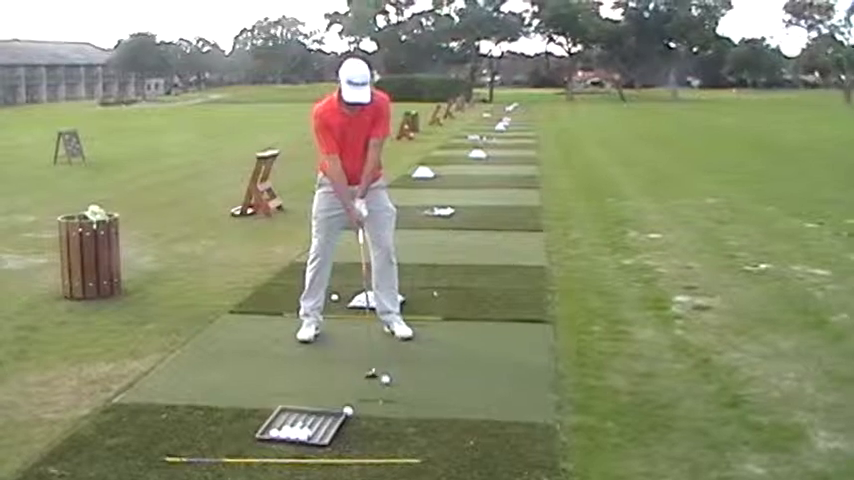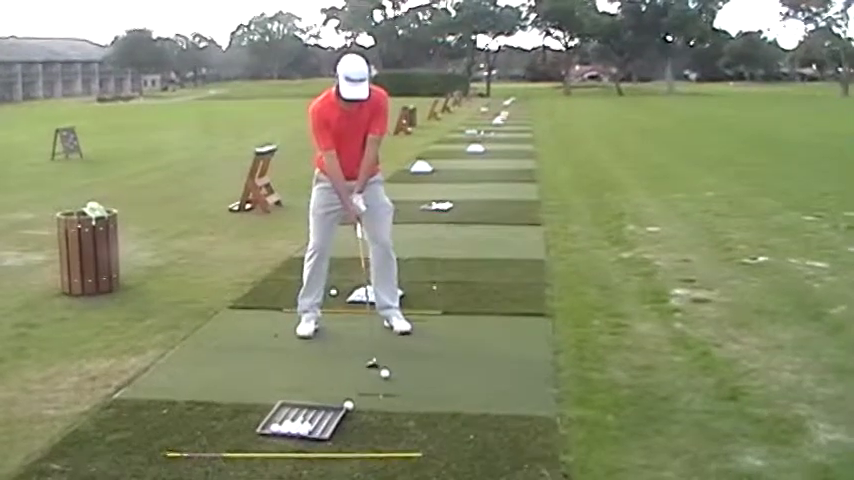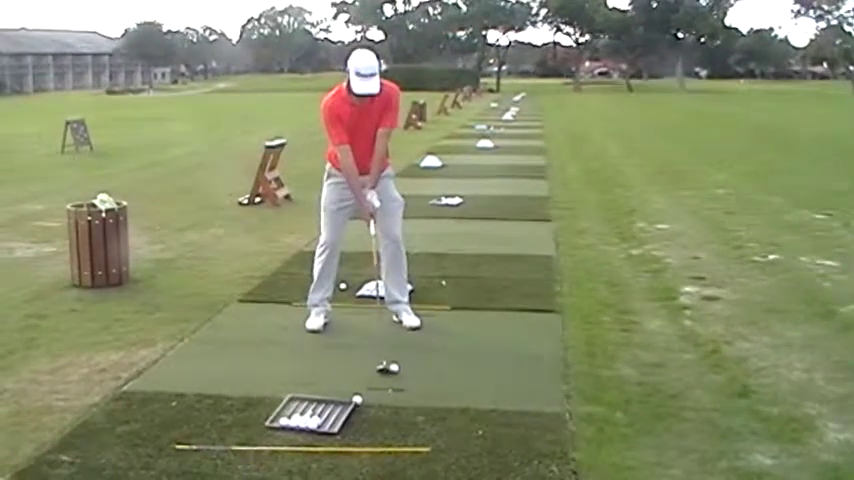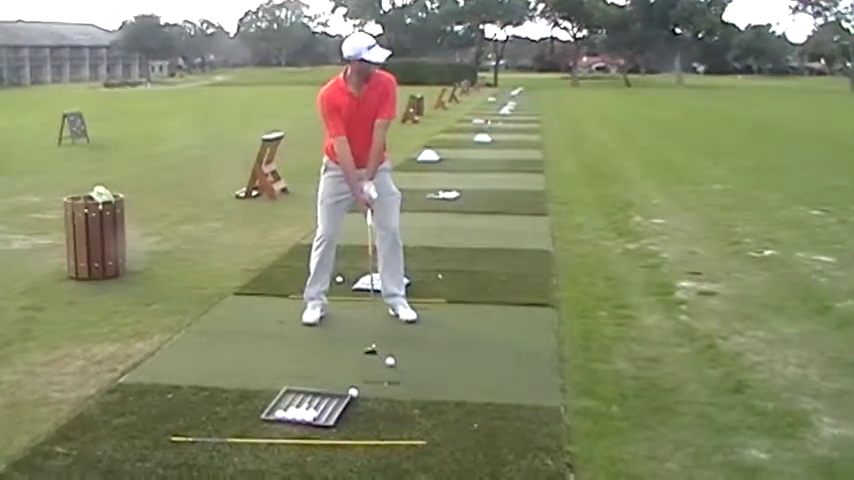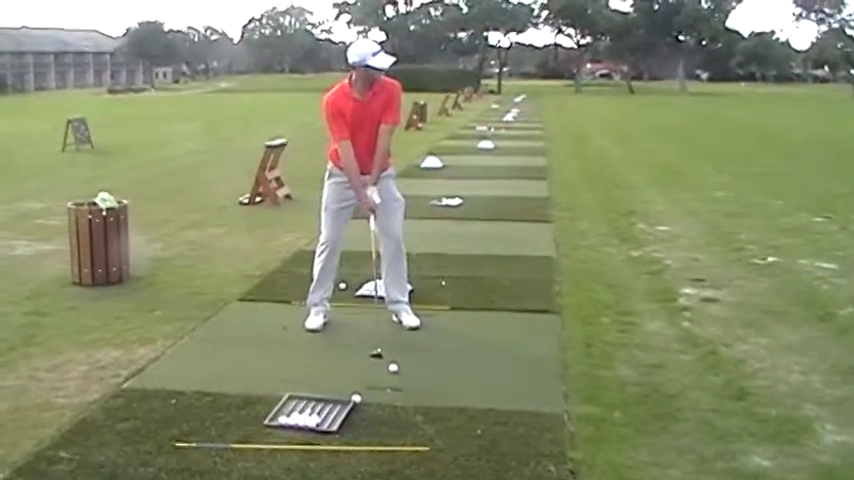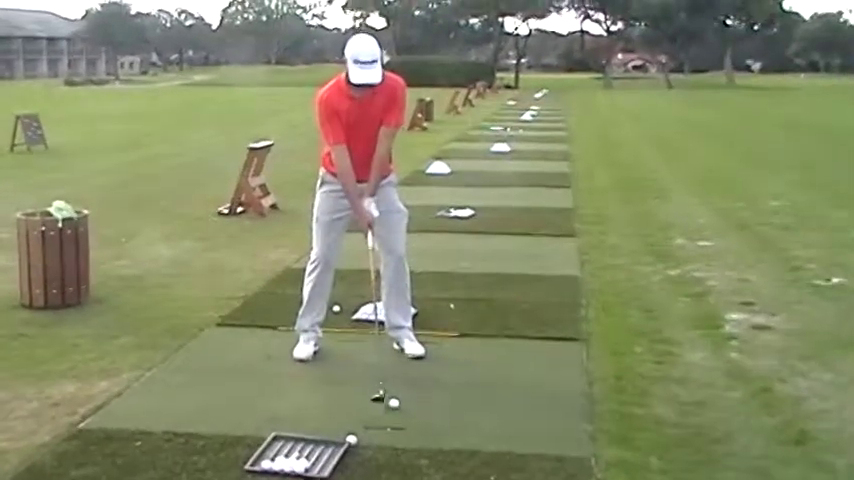
dt=0.7s
person 1, frame 1
left shoulder: (381, 104)
right shoulder: (322, 113)
left elbow: (374, 152)
right elbow: (332, 162)
left wrist: (361, 197)
right wrist: (349, 207)
left hip: (371, 185)
right hip: (332, 186)
left knee: (385, 249)
right knee: (320, 252)
left ankle: (391, 316)
right ankle: (310, 317)
person 1, frame 2
left shoulder: (379, 99)
right shoulder: (319, 108)
left elbow: (371, 148)
right elbow: (330, 158)
left wrist: (358, 192)
right wrist: (346, 203)
left hip: (368, 180)
right hip: (329, 182)
left knee: (382, 244)
right knee: (318, 247)
left ankle: (390, 310)
right ankle: (309, 313)
person 1, frame 3
left shoulder: (390, 93)
right shoulder: (332, 104)
left elbow: (382, 142)
right elbow: (344, 153)
left wrist: (372, 187)
right wrist: (361, 198)
left hip: (379, 175)
right hip: (340, 177)
left knee: (393, 239)
right knee: (329, 241)
left ankle: (400, 305)
right ankle: (318, 307)
person 1, frame 4
left shoulder: (386, 84)
right shoulder: (329, 95)
left elbow: (379, 133)
right elbow: (340, 145)
left wrist: (369, 179)
right wrist: (356, 190)
left hip: (376, 167)
right hip: (338, 169)
left knee: (390, 232)
right knee: (326, 235)
left ankle: (396, 299)
right ankle: (315, 301)
person 1, frame 5
left shoulder: (391, 90)
right shoulder: (334, 100)
left elbow: (384, 139)
right elbow: (345, 149)
left wrist: (373, 184)
right wrist: (360, 193)
left hip: (380, 174)
right hip: (342, 175)
left knee: (393, 238)
right knee: (330, 240)
left ankle: (399, 305)
right ankle: (318, 306)
person 1, frame 6
left shoulder: (395, 88)
right shoulder: (327, 97)
left elbow: (384, 145)
right elbow: (339, 155)
left wrist: (370, 195)
right wrist: (357, 206)
left hip: (380, 181)
right hip: (336, 182)
left knee: (395, 255)
right knee: (322, 257)
left ankle: (401, 331)
right ankle: (308, 332)
